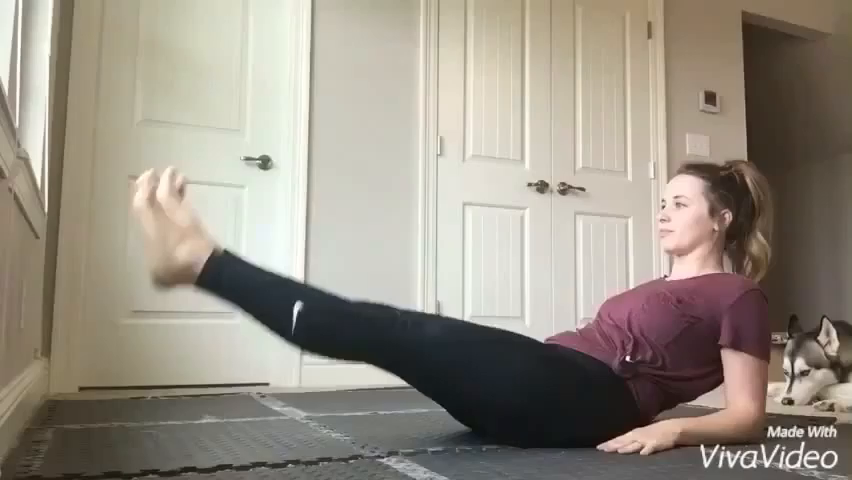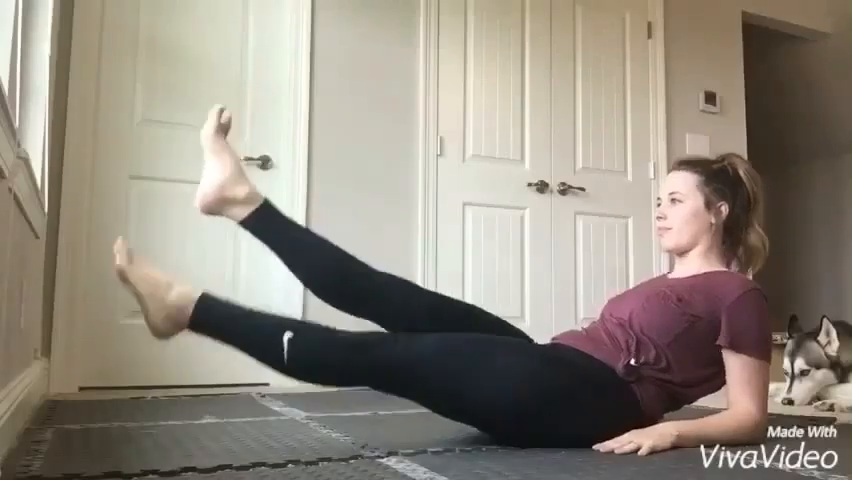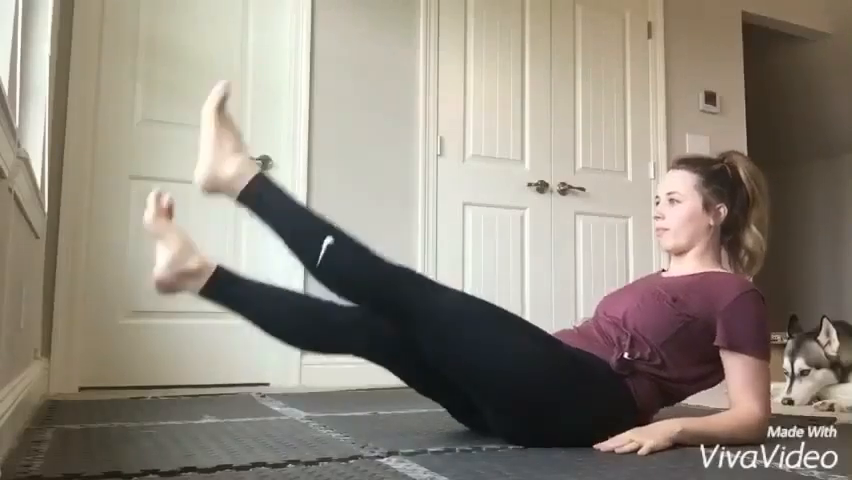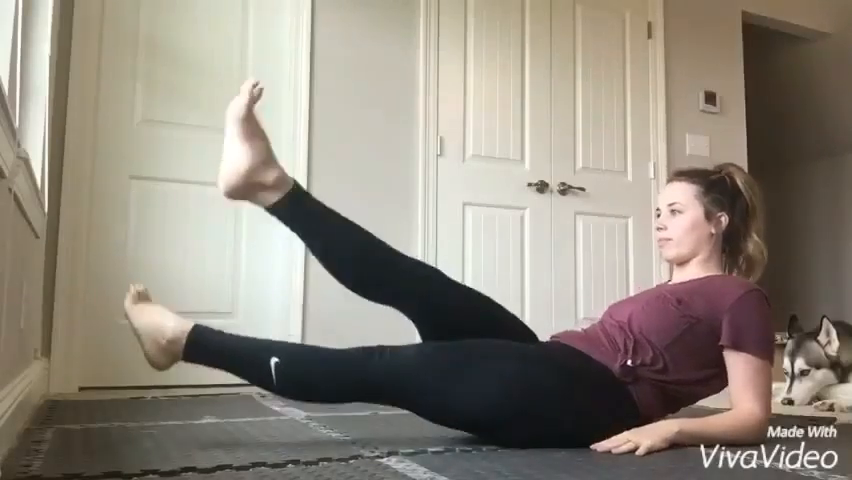
dt=0.2s
person 1, frame 1
left shoulder: (734, 297)
right shoulder: (668, 289)
left elbow: (748, 413)
left wrist: (675, 426)
left hip: (582, 401)
right hip: (554, 392)
left knee: (381, 331)
right knee: (394, 327)
left ankle: (199, 261)
right ankle: (203, 257)
person 1, frame 2
left shoulder: (738, 296)
right shoulder: (669, 284)
left elbow: (750, 415)
left wrist: (672, 428)
left hip: (586, 406)
right hip: (552, 392)
left knee: (387, 355)
right knee: (395, 298)
left ankle: (190, 308)
person 1, frame 3
left shoulder: (732, 294)
right shoulder: (663, 283)
left elbow: (750, 414)
left wrist: (674, 424)
left hip: (582, 400)
right hip: (549, 389)
left knee: (405, 304)
right knee: (378, 313)
right ankle: (201, 273)
person 1, frame 4
left shoulder: (735, 300)
right shoulder: (669, 293)
left elbow: (752, 418)
left wrist: (674, 427)
left hip: (584, 403)
right hip: (552, 391)
left knee: (373, 369)
right knee: (413, 283)
left ankle: (186, 339)
right ankle: (270, 183)
